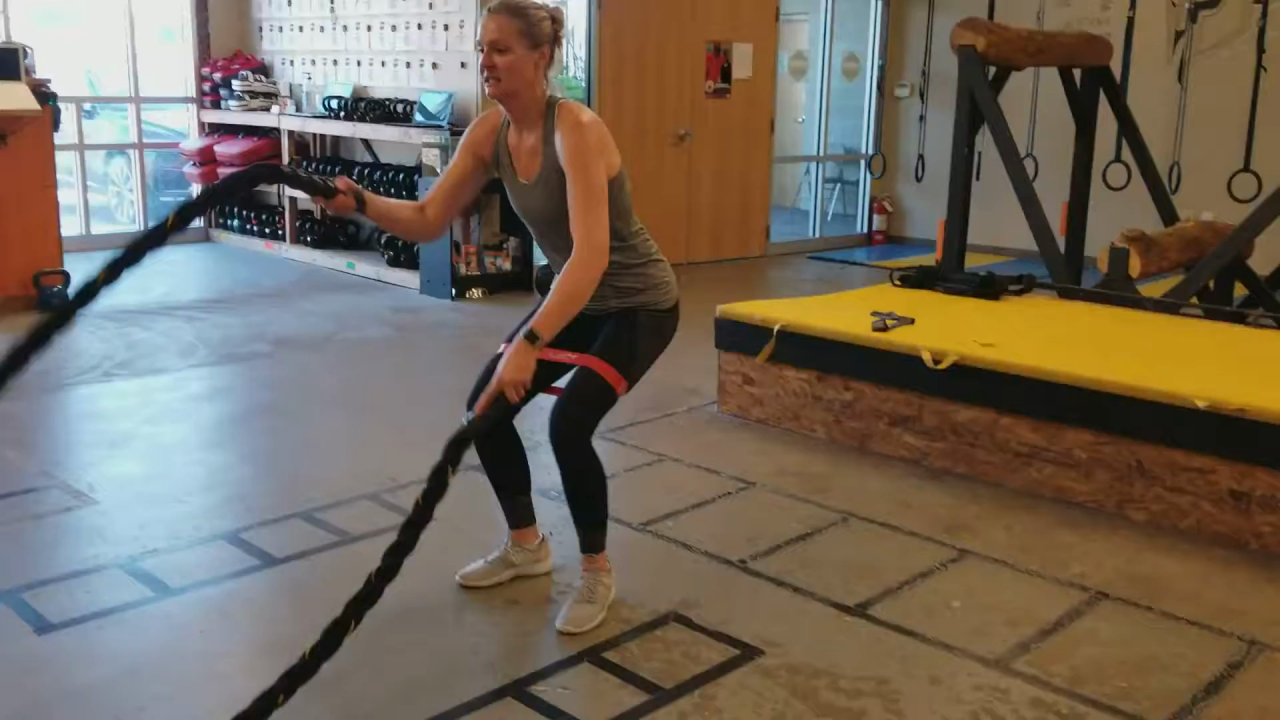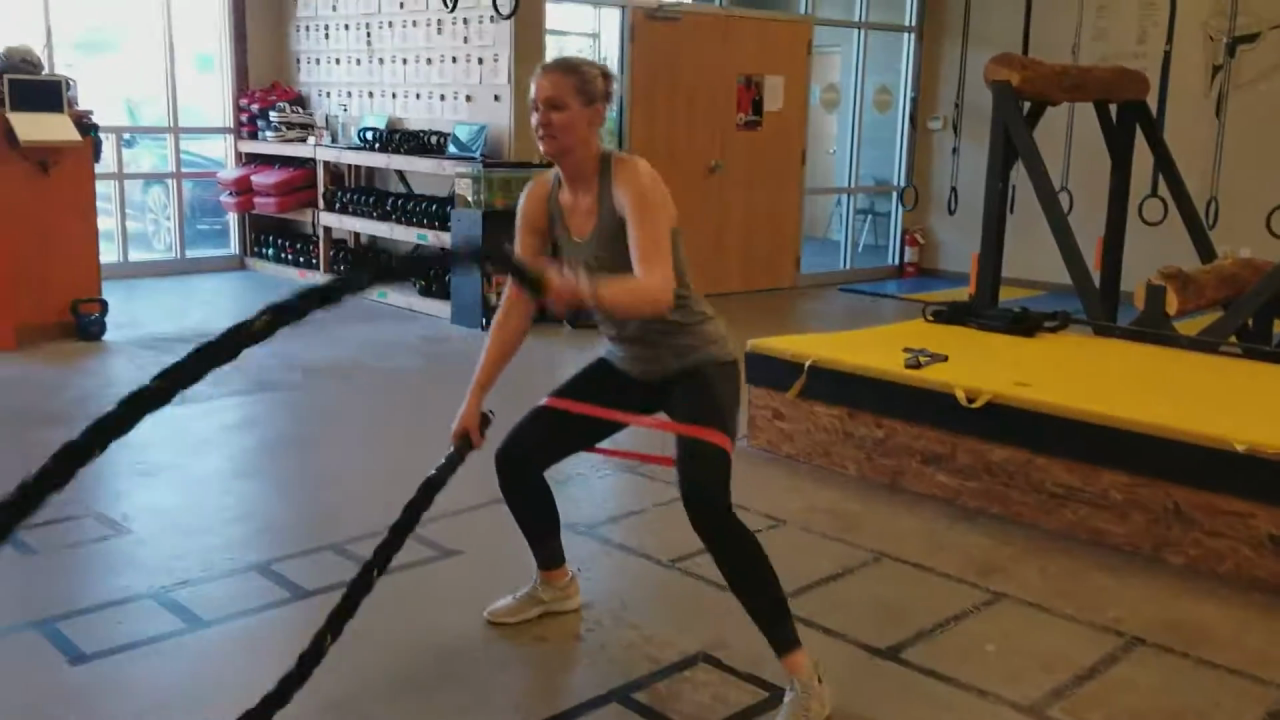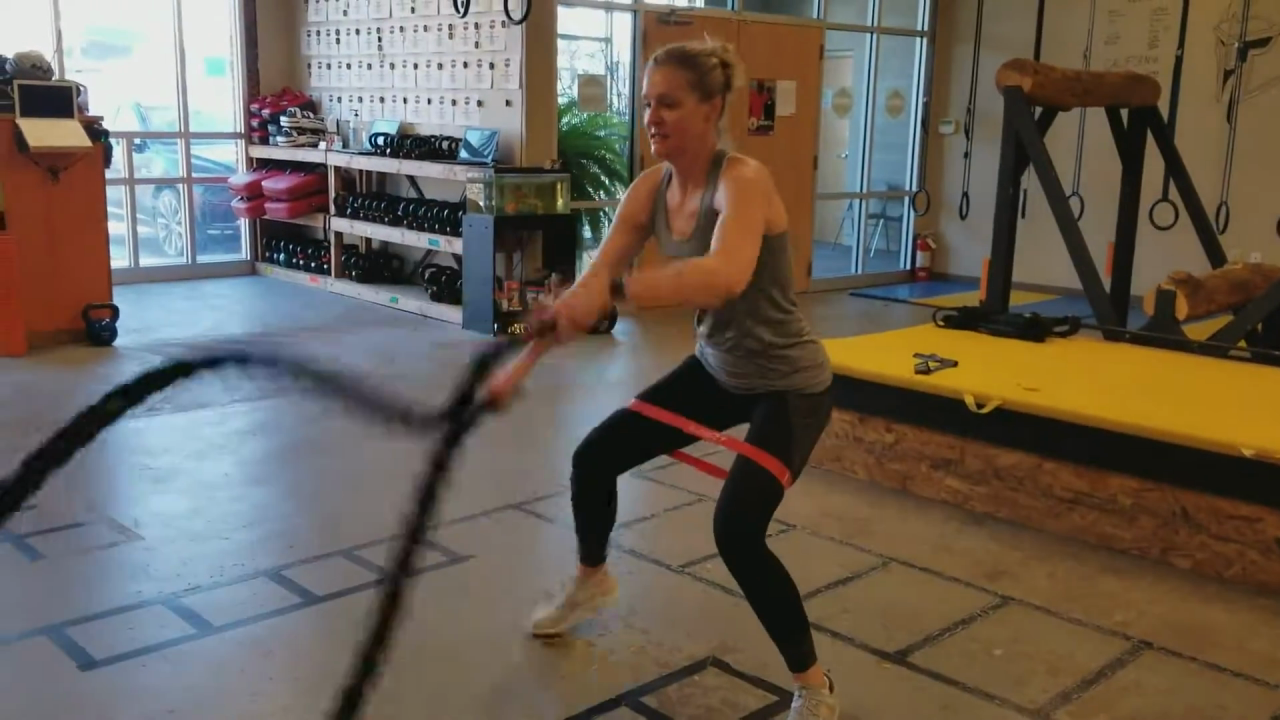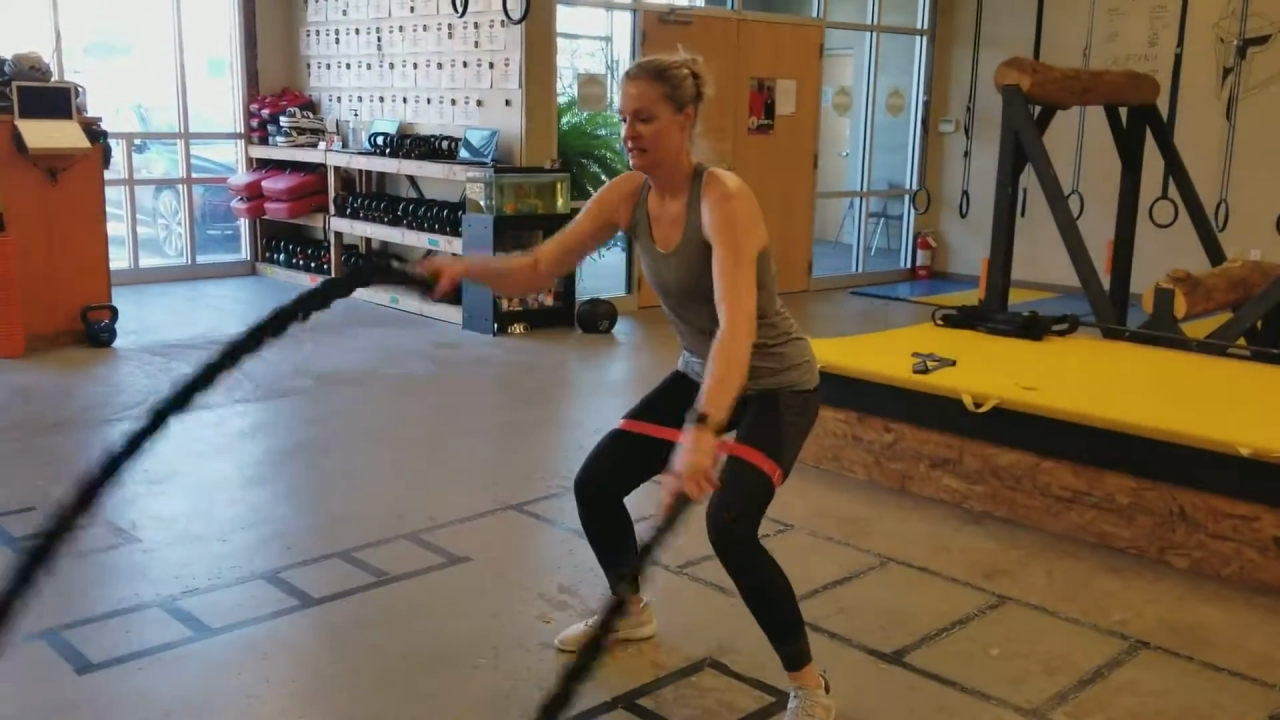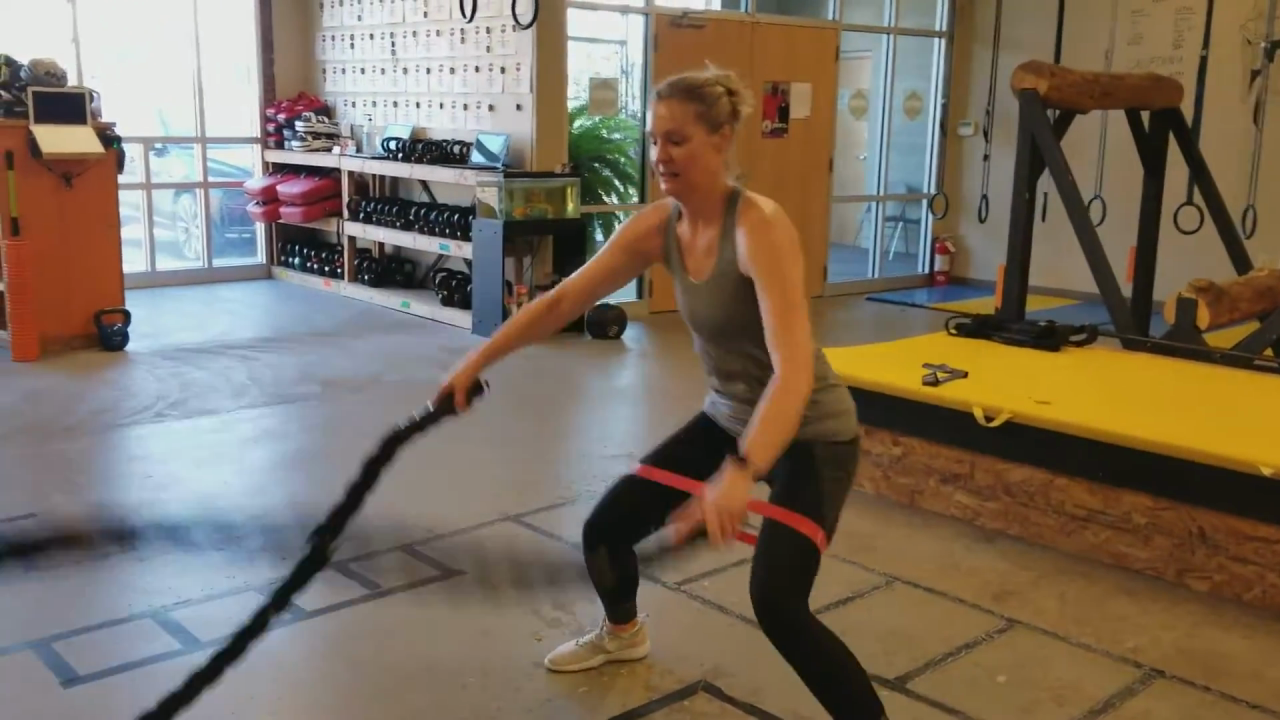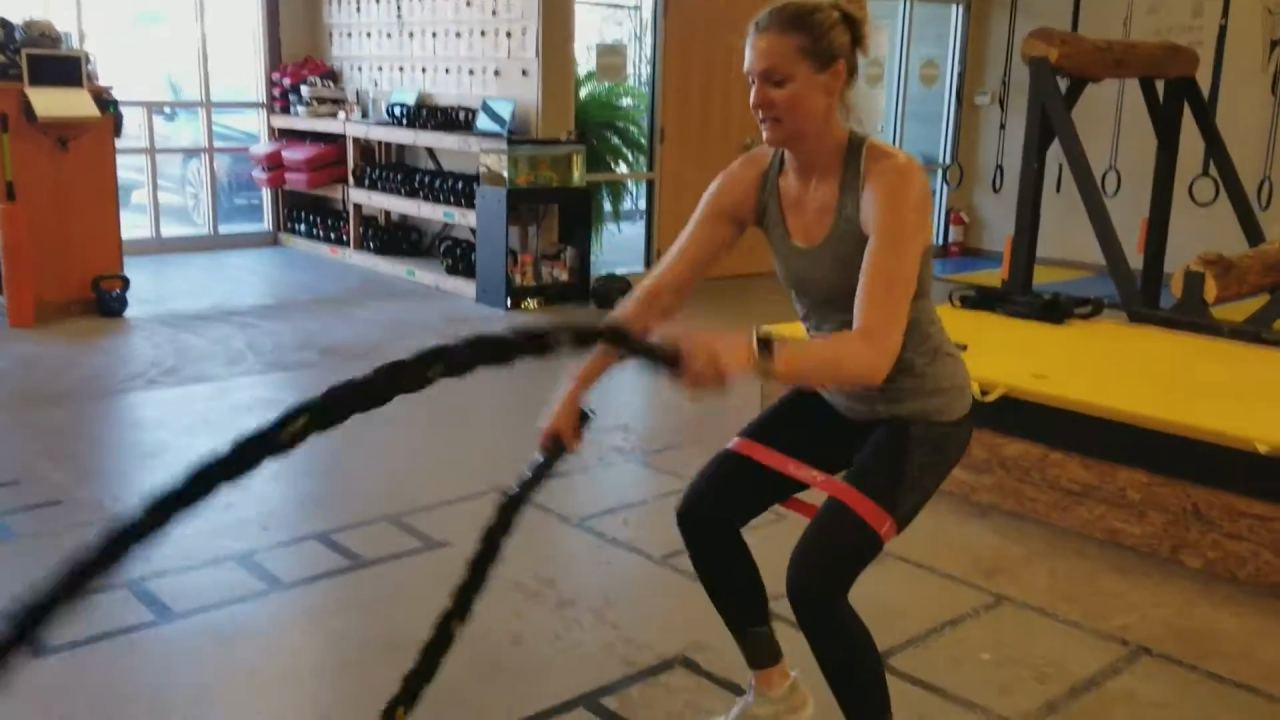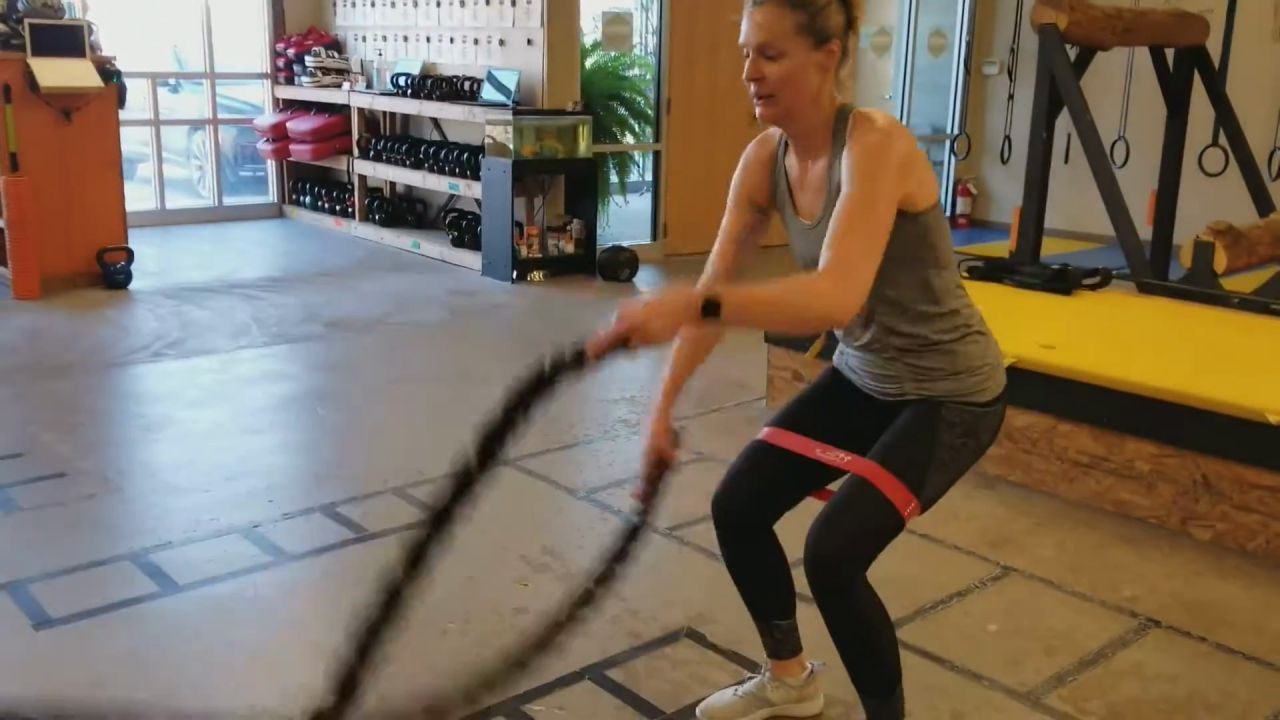
dt=0.5s
person 1, frame 1
left shoulder: (578, 129)
right shoulder: (488, 133)
left elbow: (591, 253)
right elbow: (425, 220)
left wrist: (529, 344)
right wrist: (362, 201)
left hip: (637, 299)
right hip: (573, 295)
left knee: (569, 423)
right knee: (486, 408)
left ankle: (596, 574)
right ankle: (526, 545)
person 1, frame 2
left shoulder: (634, 180)
right shoulder: (540, 196)
left elbow: (657, 287)
right elbow: (516, 307)
left wrist: (588, 292)
right wrist: (475, 397)
left hip: (696, 361)
right hip: (625, 363)
left knee: (706, 504)
right knee: (515, 456)
right ankle: (555, 584)
person 1, frame 3
left shoulder: (744, 180)
right shoulder: (649, 190)
left elbow: (723, 278)
right elbow: (589, 295)
left wrist: (619, 287)
right wrist: (523, 361)
left hip: (788, 382)
right hip: (716, 368)
left knee: (736, 528)
right knee: (594, 456)
right ankle: (591, 583)
person 1, frame 4
left shoulder: (724, 197)
right shoulder: (627, 196)
left elbow: (738, 321)
right elbow: (538, 269)
left wrist: (702, 434)
right wrist: (466, 266)
left hip: (776, 382)
right hip: (699, 373)
left knee: (728, 527)
right knee: (595, 482)
right ankle: (632, 611)
person 1, frame 5
left shoulder: (759, 227)
right shoulder: (660, 225)
left elbow: (793, 369)
right elbow: (563, 301)
left wrist: (739, 474)
right wrist: (475, 361)
left hip: (812, 435)
right hip: (729, 419)
left knee: (776, 605)
right knee: (607, 527)
right ankle: (623, 633)
person 1, frame 6
left shoulder: (892, 181)
right shoulder: (752, 177)
left elbow: (869, 355)
right elbow: (659, 290)
left wrist: (754, 354)
right wrist: (576, 386)
left hip: (918, 410)
right hip: (830, 393)
left knee: (814, 579)
right knee: (703, 513)
person 1, frame 7
left shoulder: (876, 147)
right shoulder: (766, 160)
left elbow: (833, 301)
right elbow: (717, 297)
left wrist: (696, 305)
right wrist: (664, 406)
left hip: (950, 389)
right hip: (860, 372)
left knee: (833, 553)
right knee: (737, 507)
